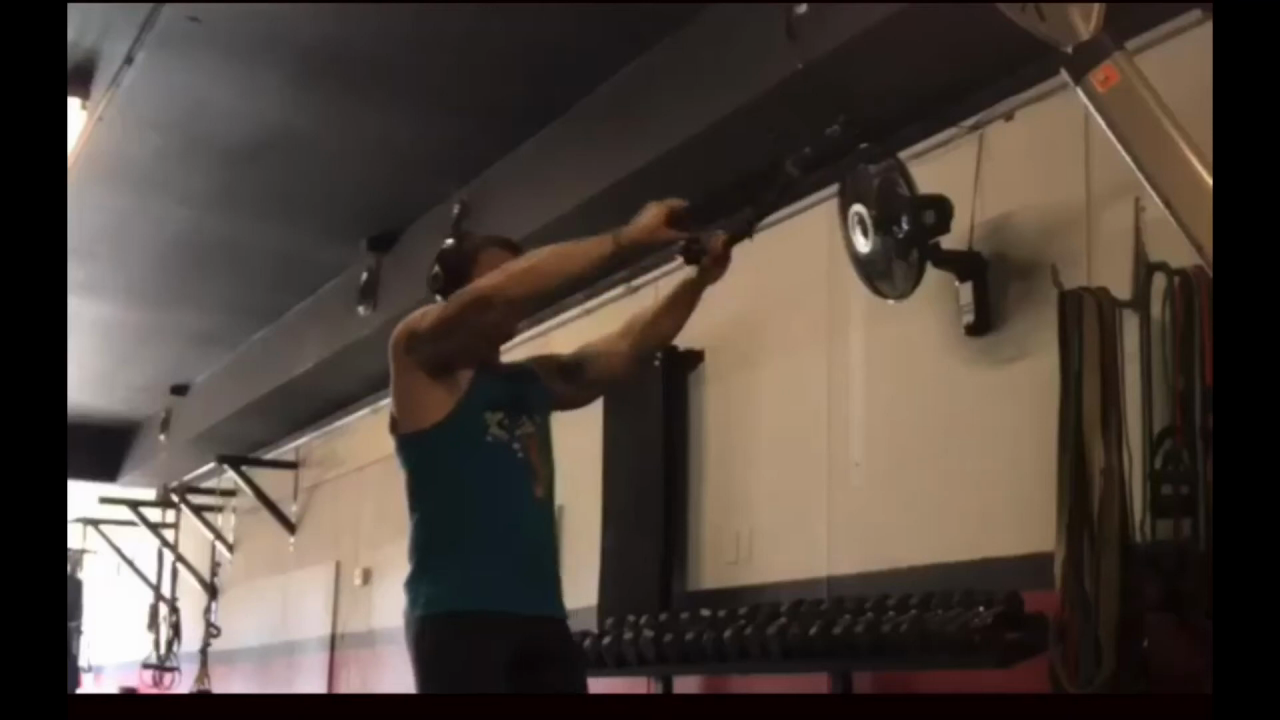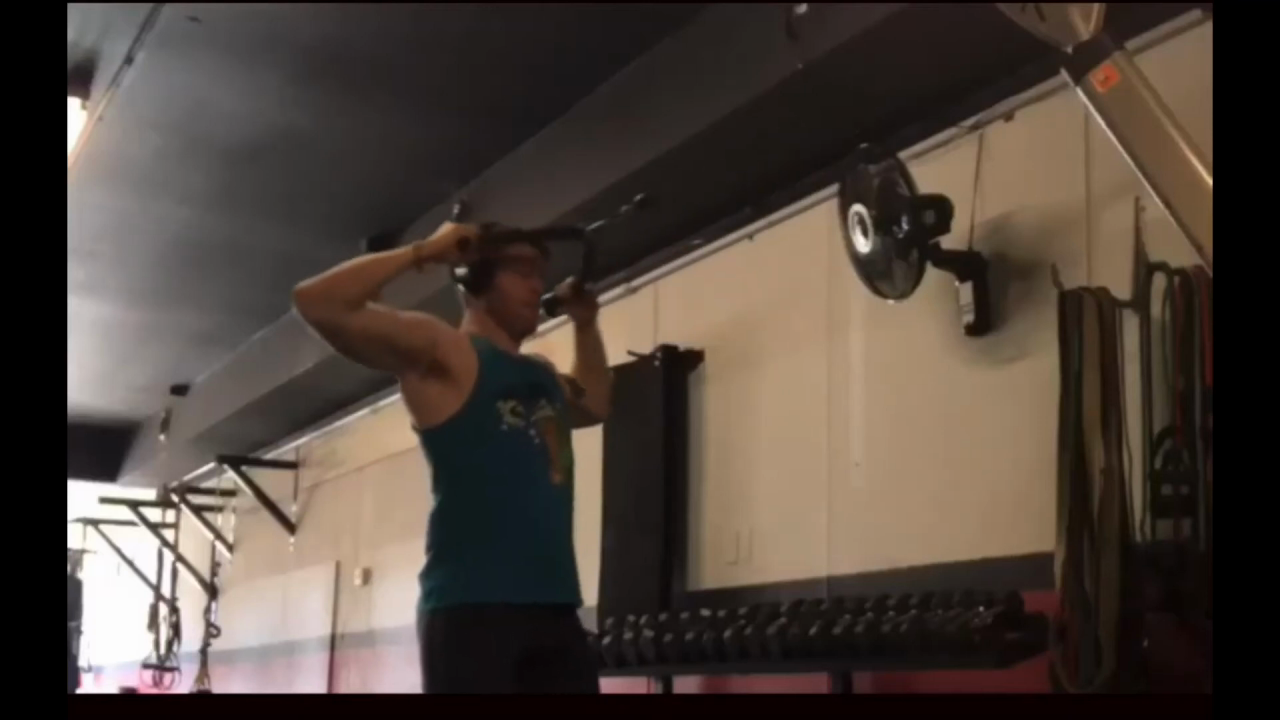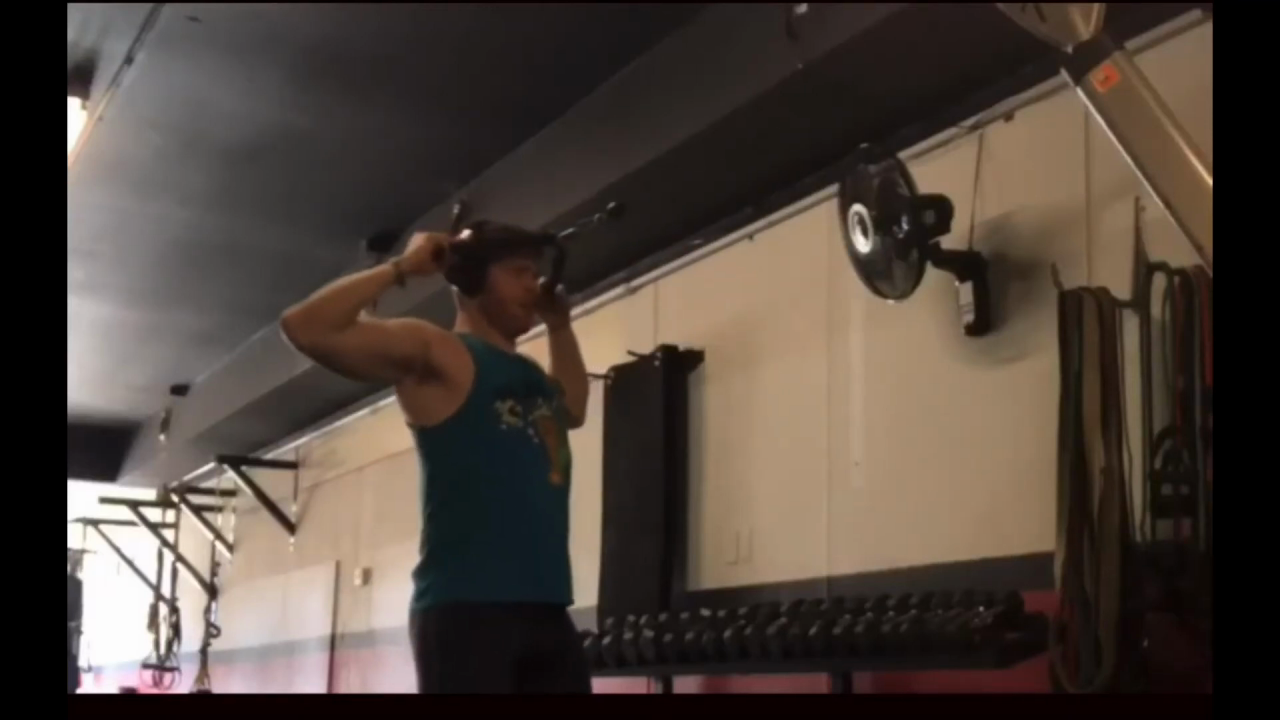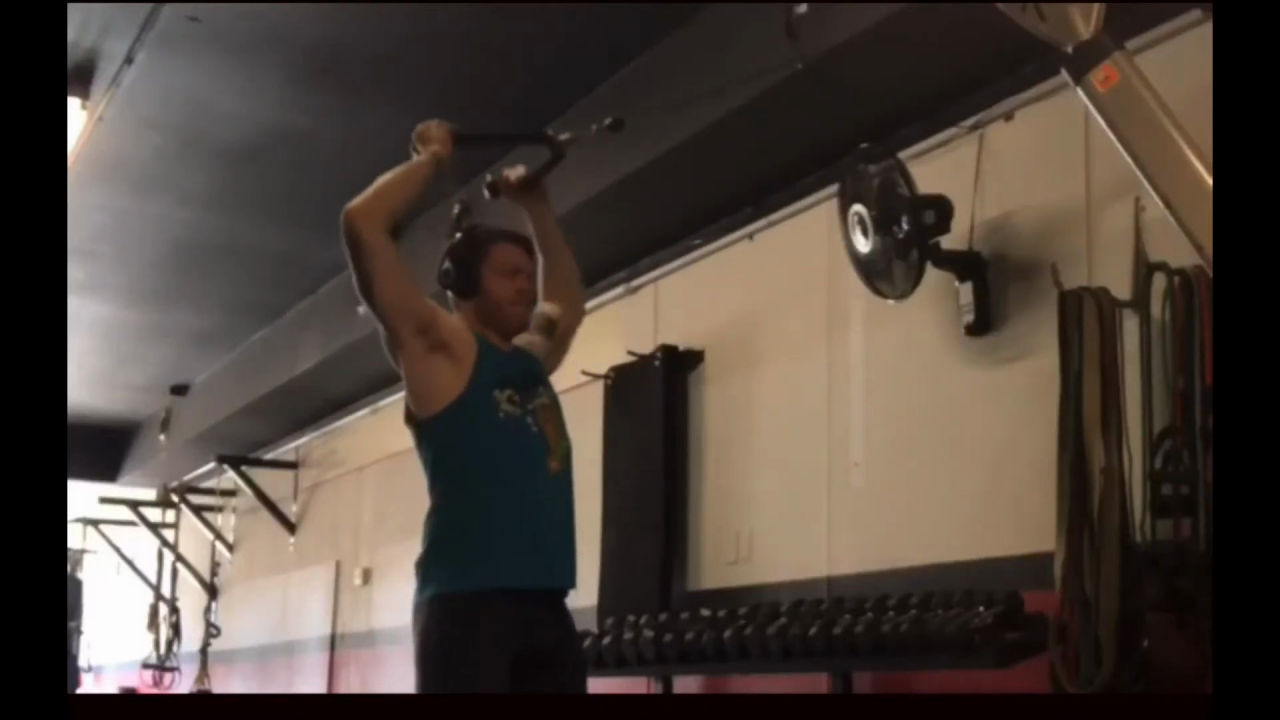
dt=0.7s
person 1, frame 1
left shoulder: (533, 381)
right shoulder: (427, 361)
left elbow: (631, 346)
right elbow: (492, 294)
left wrist: (699, 279)
right wrist: (624, 238)
left hip: (539, 613)
right hip: (458, 613)
person 1, frame 2
left shoulder: (539, 373)
right shoulder: (439, 350)
left elbow: (594, 403)
right elbow: (317, 302)
left wrist: (585, 321)
right wrist: (424, 251)
left hip: (553, 607)
right hip: (471, 606)
person 1, frame 3
left shoulder: (529, 374)
right shoulder: (434, 352)
left elbow: (573, 407)
right elbow: (305, 327)
left wrist: (558, 323)
right wrist: (404, 266)
left hip: (544, 610)
right hip: (465, 607)
person 1, frame 4
left shoulder: (530, 358)
right shoulder: (436, 345)
left elbow: (568, 300)
right elbow: (361, 224)
left wrist: (536, 205)
right wrist: (430, 160)
left hip: (543, 604)
right hip: (467, 601)
